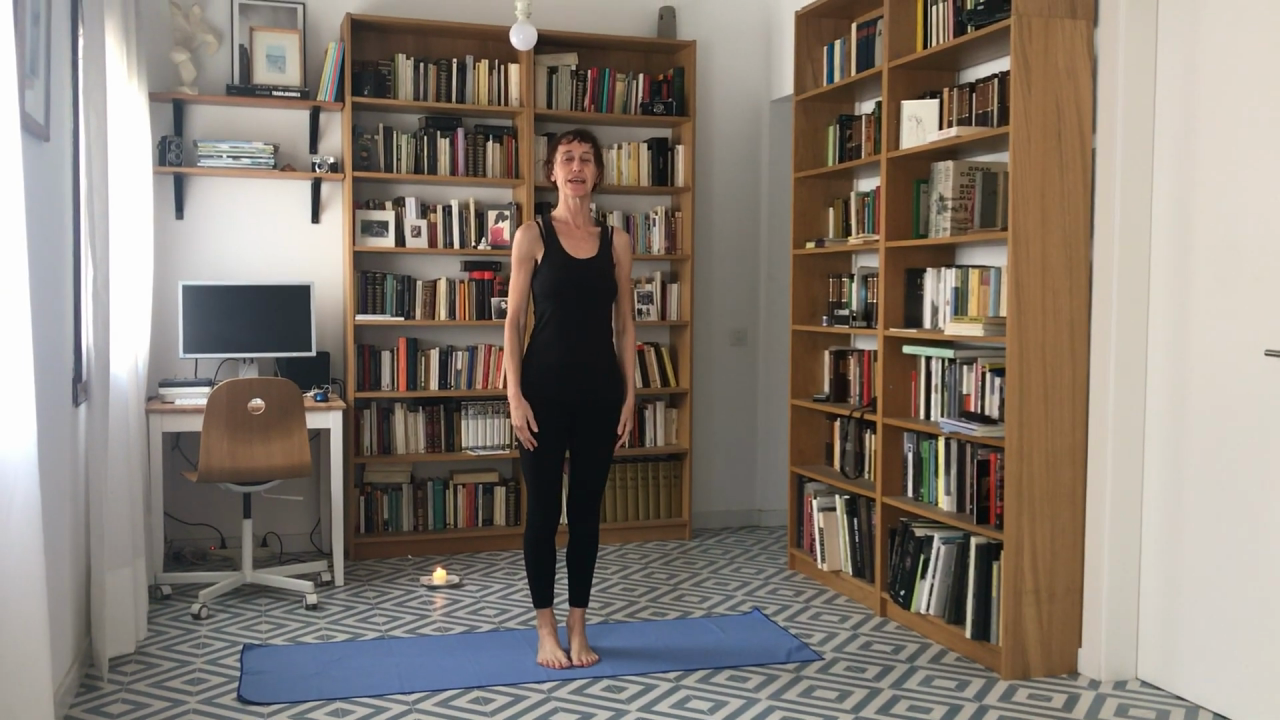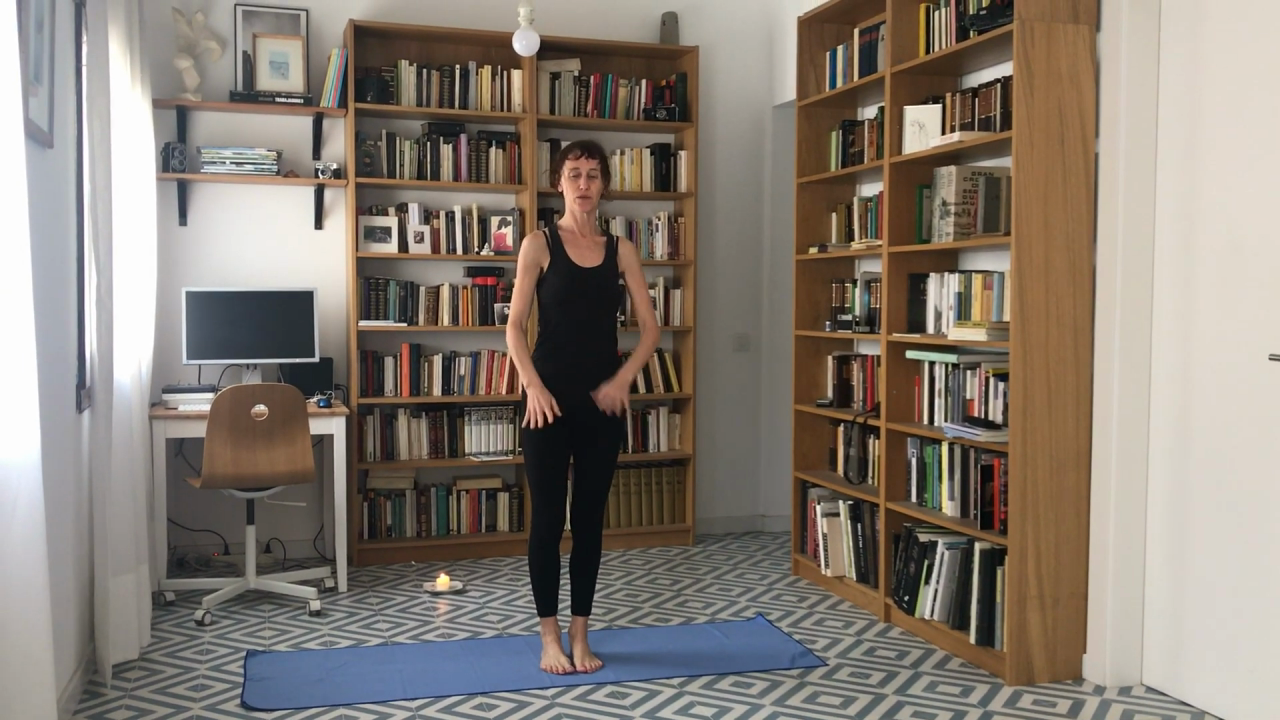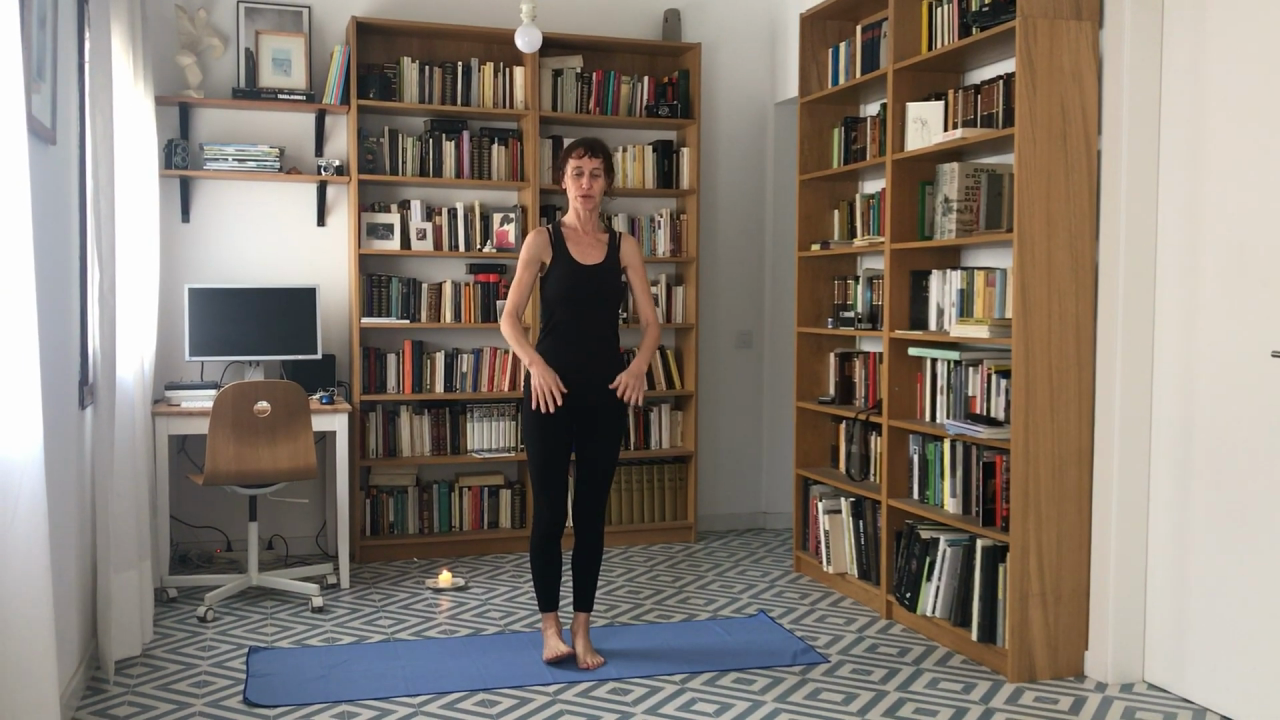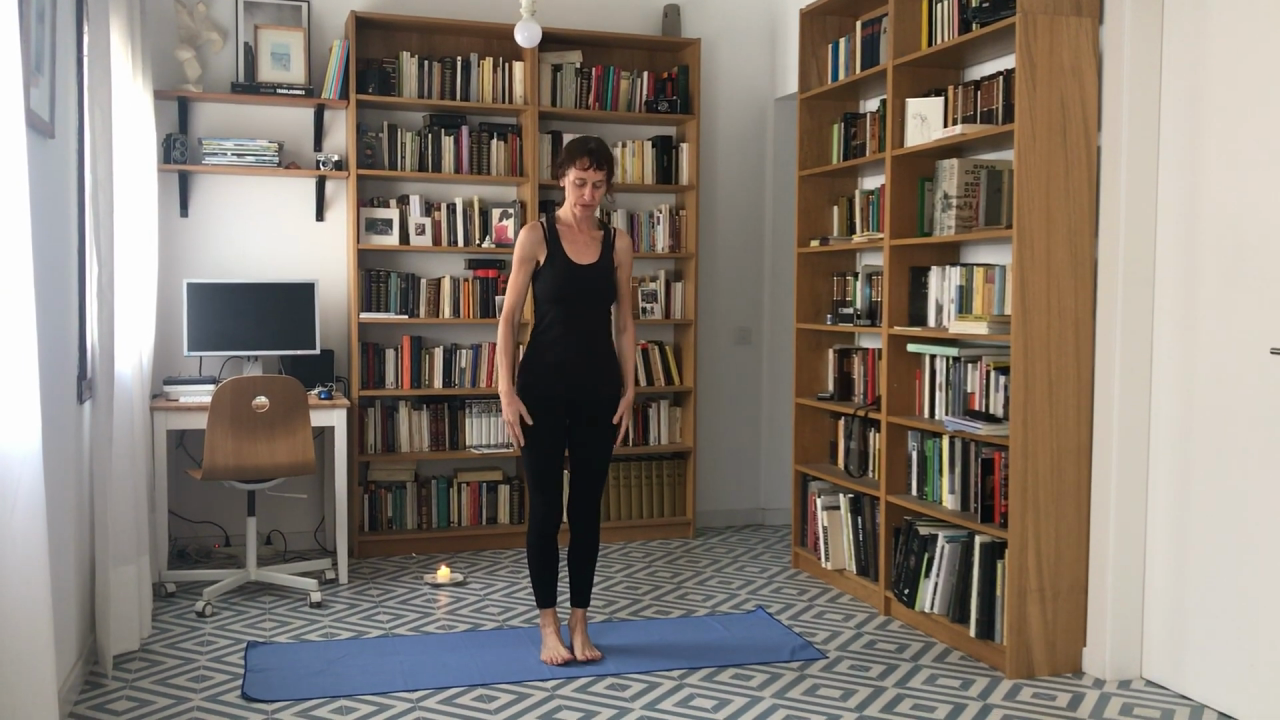
dt=0.5s
person 1, frame 1
left shoulder: (616, 240)
right shoulder: (532, 235)
left elbow: (624, 324)
right elbow: (514, 321)
left wrist: (629, 395)
right wrist: (515, 394)
left hip: (599, 388)
right hip: (546, 386)
left knee: (586, 509)
right knee: (543, 509)
left ankle: (577, 627)
right ankle: (546, 629)
person 1, frame 2
left shoulder: (621, 249)
right shoulder: (539, 244)
left elbow: (650, 326)
right elbow: (515, 325)
left wrist: (625, 375)
right wrist: (533, 385)
left hip: (604, 396)
right hip: (549, 397)
left knee: (589, 516)
right knee: (548, 516)
left ankle: (580, 634)
right ankle: (550, 636)
person 1, frame 3
left shoulder: (624, 245)
right shoulder: (542, 240)
left elbow: (651, 319)
right elbow: (509, 317)
left wrist: (638, 367)
right wrist: (535, 365)
left hip: (604, 391)
right hip: (552, 390)
left knee: (591, 511)
right knee: (549, 510)
left ankle: (582, 629)
right ankle: (551, 626)
person 1, frame 4
left shoulder: (618, 242)
right shoulder: (536, 236)
left elbow: (624, 322)
right elbow: (508, 318)
left wrist: (629, 388)
right wrist: (507, 391)
left hip: (598, 387)
right hip: (544, 385)
left knee: (587, 508)
right knee: (546, 508)
left ankle: (580, 624)
right ankle: (549, 626)
